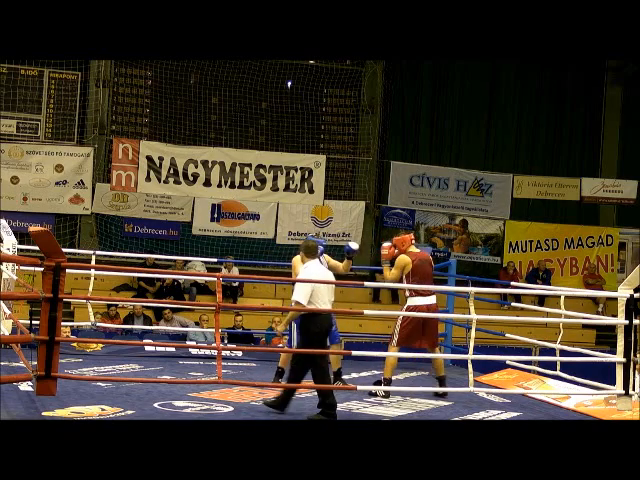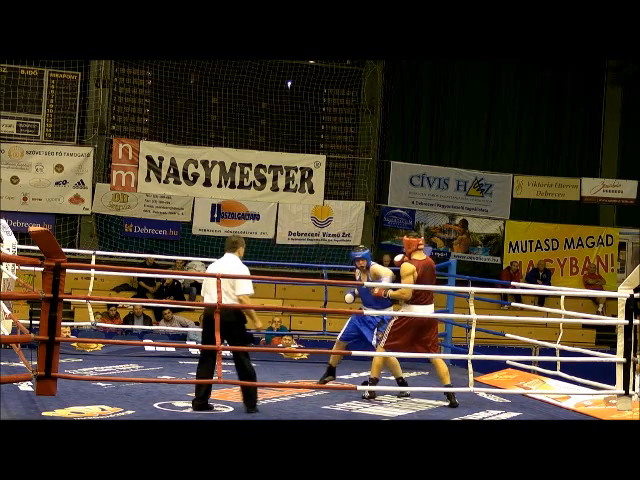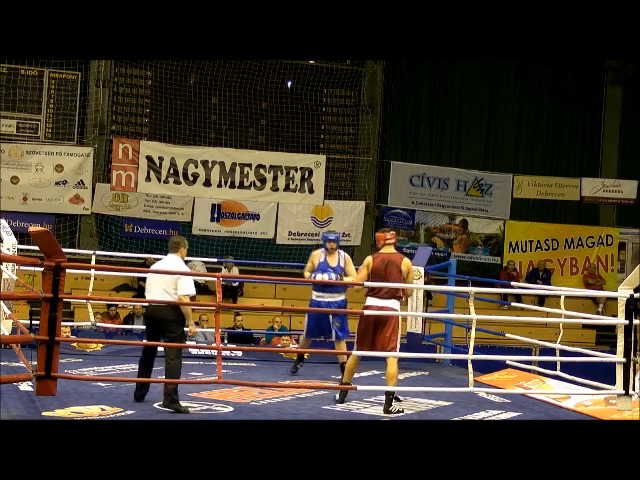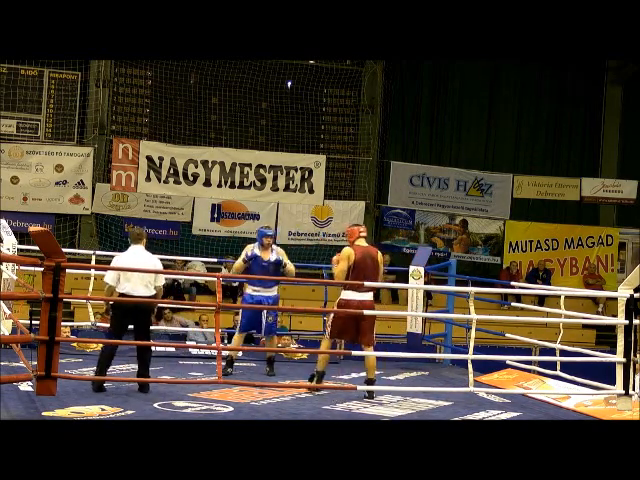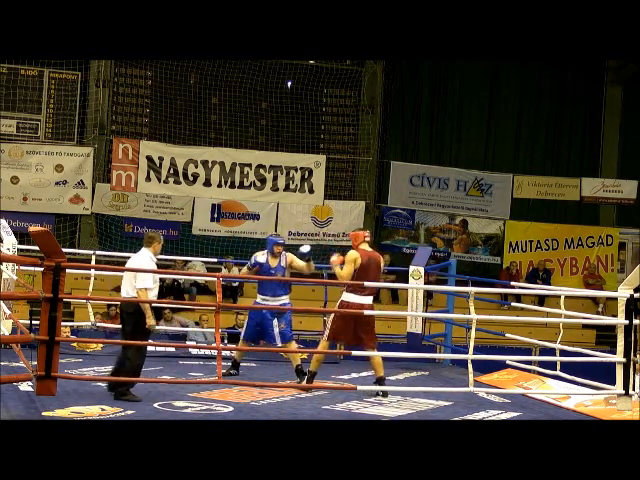
dt=1s
person 1, frame 1
left shoulder: (306, 273)
right shoulder: (328, 273)
left elbow: (299, 305)
left wrist: (284, 323)
left hip: (313, 321)
right hip: (325, 319)
left knee: (318, 365)
right knee: (299, 363)
left ankle: (328, 410)
right ankle: (282, 401)
person 1, frame 2
left shoulder: (212, 266)
right shoulder: (240, 268)
left elbow: (205, 294)
right elbow: (243, 299)
right wrist: (255, 320)
left hip: (211, 314)
right hip: (231, 315)
left knee: (207, 359)
right knee: (242, 359)
left ankle: (200, 400)
right ankle: (250, 402)
person 1, frame 3
left shoulder: (155, 266)
right shoulder: (182, 268)
left elbow: (148, 293)
right elbow: (183, 299)
right wrist: (190, 322)
left hip: (152, 310)
right hip: (170, 312)
left knee: (148, 351)
right knee: (173, 356)
left ankle: (140, 391)
right ankle: (170, 398)
person 1, frame 4
left shoulder: (120, 258)
right shoulder: (154, 260)
left elbow: (110, 286)
right elbow: (159, 288)
left wrist: (106, 304)
right wrist: (154, 306)
left hip: (123, 302)
right hip: (145, 304)
left knee: (112, 341)
right knee: (144, 344)
left ankle: (99, 380)
right ankle: (144, 384)
person 1, frame 5
left shoulder: (135, 258)
right shoulder: (147, 262)
right elbow: (141, 292)
right wrist: (149, 316)
left hip: (127, 305)
right hip: (136, 307)
left knee: (129, 348)
right knee: (137, 350)
left ankle: (116, 381)
right ankle: (123, 390)
person 2, frame 1
left shoulder: (403, 258)
right shoulder: (427, 256)
left elbow: (389, 279)
left wrist: (386, 260)
left hip: (414, 305)
right hip: (431, 304)
left knee: (394, 345)
right knee: (432, 346)
left ankle: (385, 386)
right ankle: (442, 384)
person 2, frame 2
left shoulder: (407, 266)
right shoulder: (430, 262)
left elbow: (406, 294)
left wrist: (386, 292)
left hip: (409, 314)
right hip: (428, 314)
left knee: (382, 347)
right knee: (434, 355)
left ankle: (371, 388)
right ankle: (451, 395)
person 2, frame 3
left shoulder: (370, 260)
right shoulder: (405, 262)
left elbow: (358, 286)
right elbow: (408, 292)
left hip: (370, 307)
right hip: (391, 310)
left knee: (358, 351)
right knee: (391, 355)
left ankle: (342, 391)
right ankle: (389, 402)
person 2, frame 4
left shoulder: (348, 251)
right shoulder: (377, 254)
left elbow: (339, 279)
right elbow: (379, 280)
left wrist: (335, 264)
left hip: (348, 300)
right hip: (368, 301)
left knee: (328, 338)
right knee: (368, 346)
left ankle: (318, 377)
right ankle: (370, 388)
person 2, frame 5
left shoulder: (353, 254)
right shoulder: (379, 258)
left elbow: (345, 279)
left wrist: (336, 265)
left hip: (349, 302)
right hip: (367, 304)
left knee: (326, 340)
right knee: (371, 346)
left ankle: (309, 379)
right ankle: (382, 384)
person 3, frame 1
left shoulder: (324, 258)
right shoulder: (298, 259)
left elbow: (344, 270)
left wrist: (349, 257)
left knee: (335, 341)
right knee: (292, 345)
left ankle: (338, 378)
right ankle: (278, 375)
person 3, frame 2
left shoulder: (375, 269)
right shoulder: (358, 272)
left elbow: (388, 273)
left wrist: (386, 280)
right wrist: (353, 293)
left hip: (382, 316)
right hip: (364, 313)
right knee: (340, 341)
left ankle: (403, 384)
right ankle: (330, 373)
person 3, frame 3
left shoulder: (345, 258)
right shoulder: (316, 255)
left elbow: (353, 279)
right elbow: (306, 273)
left wrist: (338, 278)
right wrist: (313, 278)
left hip: (337, 302)
right hip: (318, 301)
left knee: (340, 338)
right knee: (308, 335)
left ankle: (345, 371)
right ankle: (299, 359)
person 3, frame 4
left shoulder: (278, 251)
right shoulder: (250, 248)
left elbow: (292, 273)
right elbow: (236, 270)
left wrist: (282, 263)
right wrist: (246, 258)
left hip: (270, 297)
right hip: (251, 295)
left knee: (270, 332)
right knee: (241, 330)
left ankle: (270, 364)
right ankle: (229, 364)
person 3, frame 5
left shoulder: (288, 257)
right shoulder: (259, 256)
left elbow: (308, 270)
right elbow: (243, 275)
left wrist: (307, 258)
right wrist: (251, 264)
left hip: (281, 305)
right hip: (261, 305)
left knee: (287, 339)
right knee: (246, 338)
left ankle: (300, 373)
right ankle: (234, 367)
